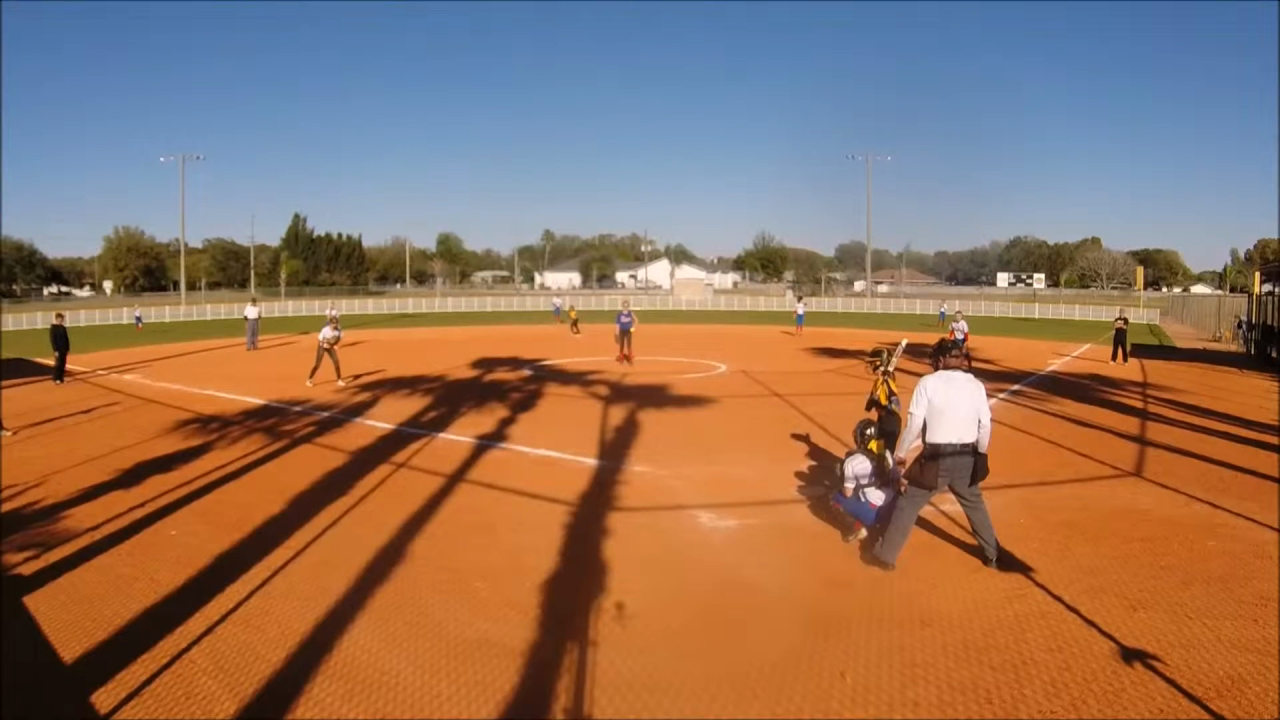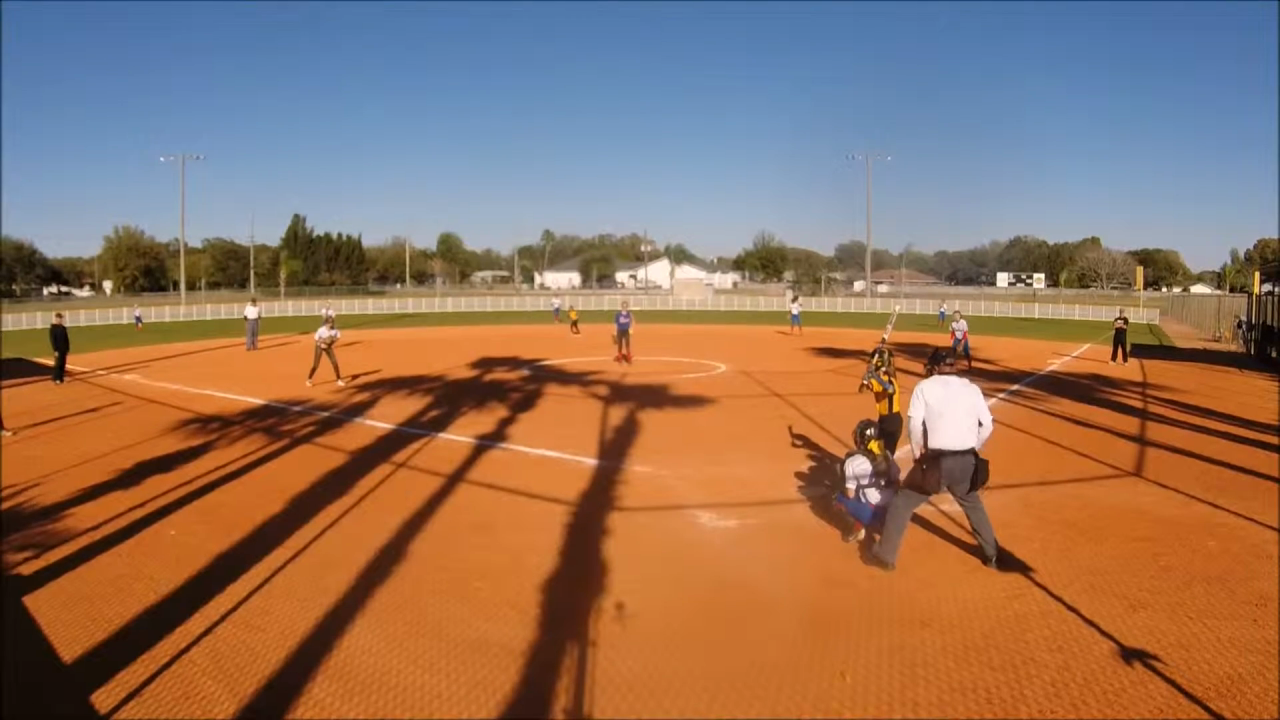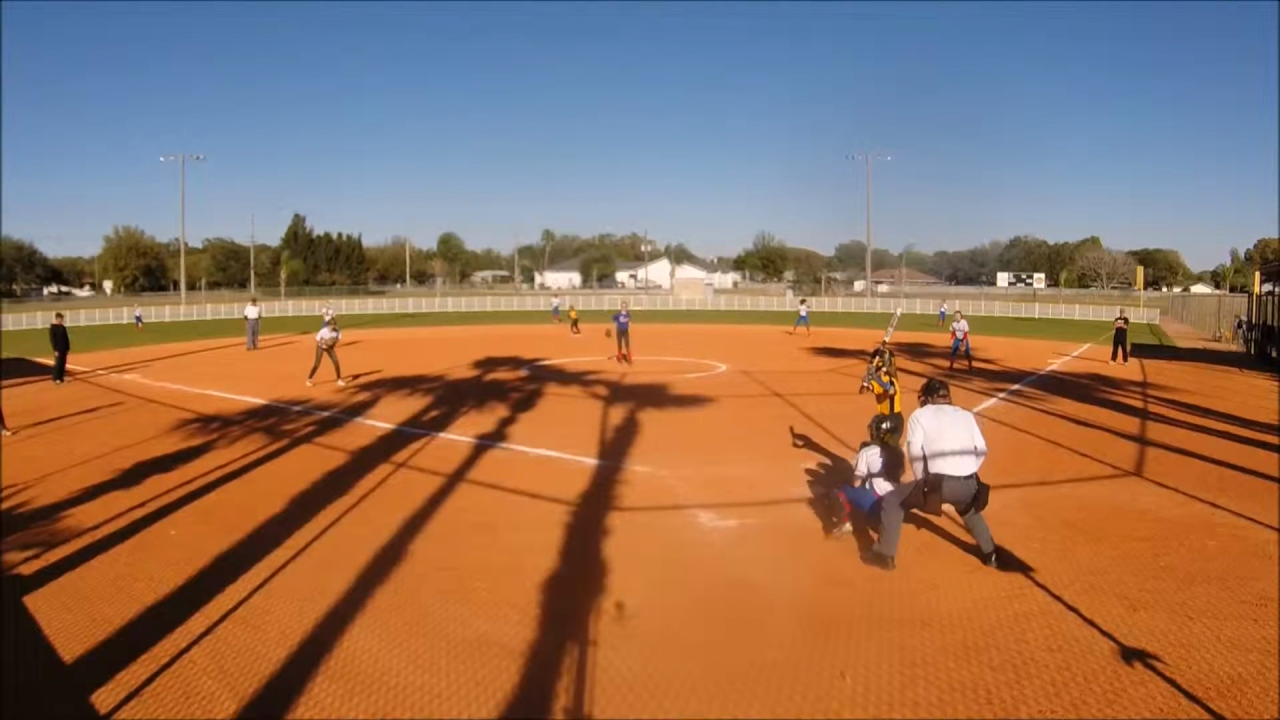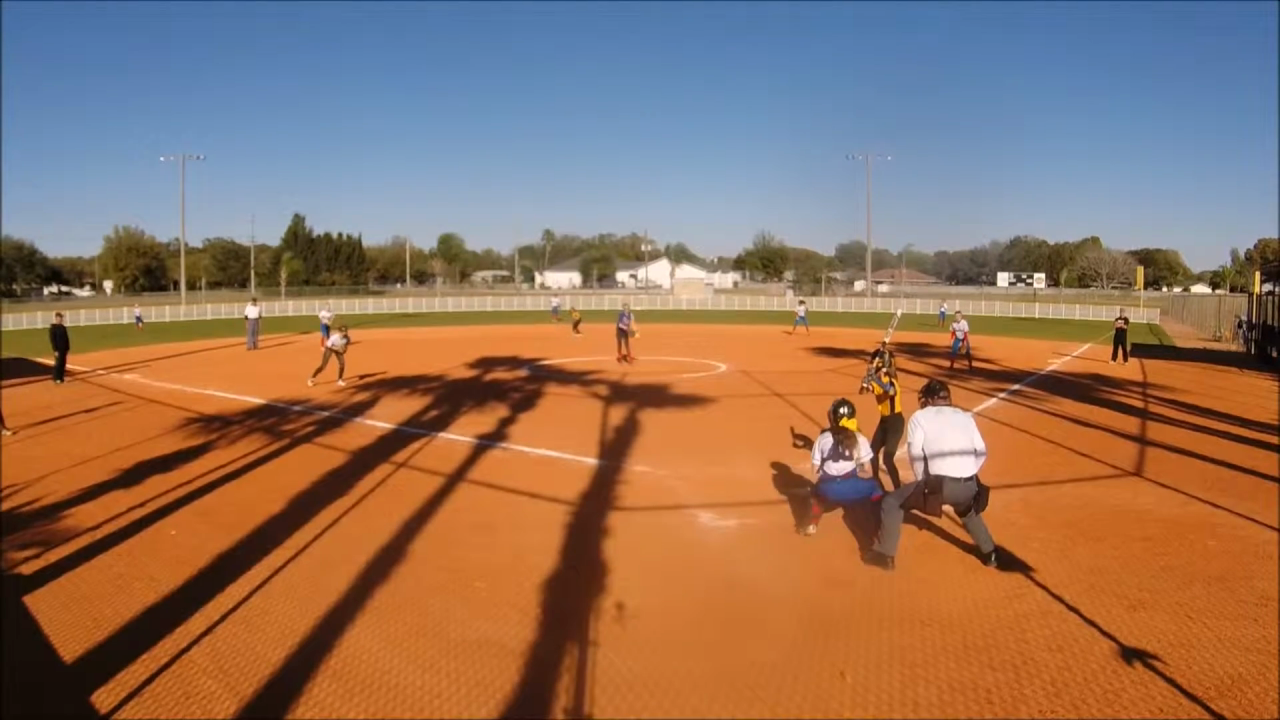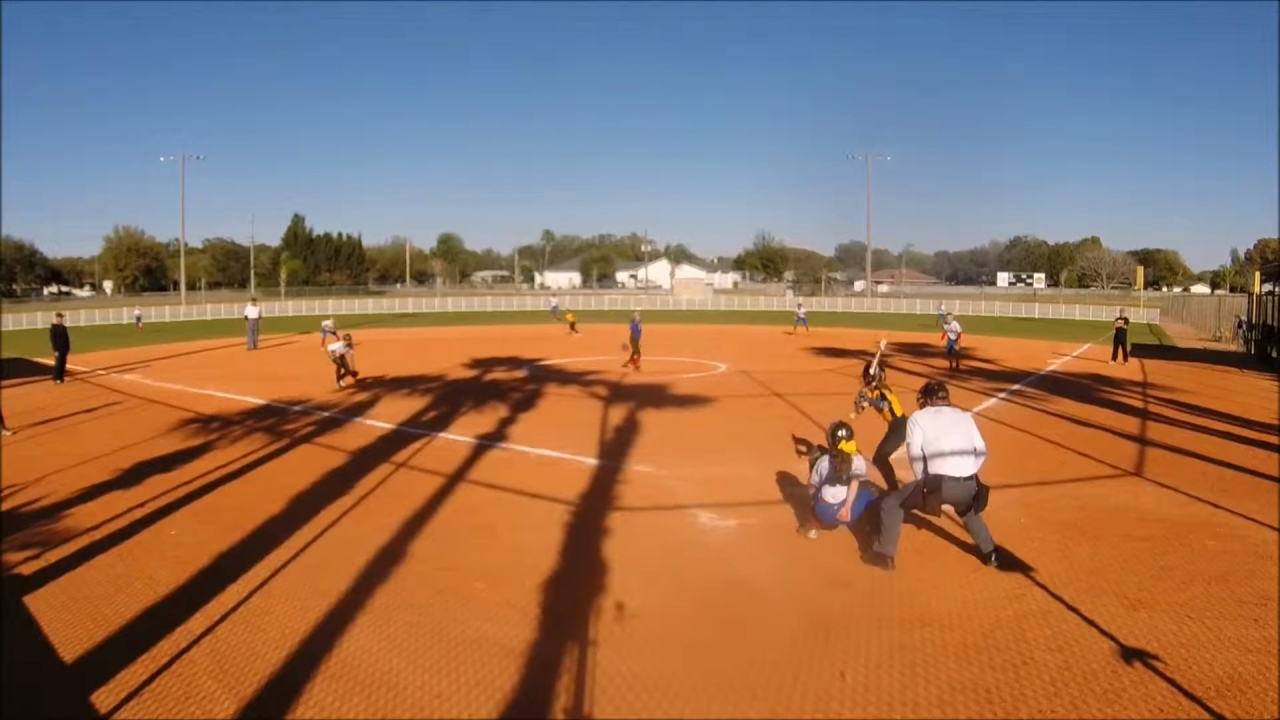
dt=0.7s
person 1, frame 1
left shoulder: (928, 382)
right shoulder: (976, 385)
left elbow: (914, 422)
right elbow: (985, 425)
left wrist: (900, 452)
right wrist: (979, 456)
left hip: (936, 456)
right hip: (966, 456)
left knee: (907, 504)
right knee: (975, 504)
left ankle: (884, 555)
right ankle: (993, 554)
person 1, frame 2
left shoulder: (925, 386)
right shoulder: (972, 389)
left elbow: (915, 424)
right elbow: (987, 425)
left wrist: (917, 452)
left hip: (938, 460)
right hip: (966, 461)
left knee: (901, 503)
right knee: (973, 504)
left ankle: (884, 556)
right ankle: (992, 554)
person 1, frame 3
left shoulder: (920, 415)
right shoulder: (966, 415)
left elbow: (915, 451)
right elbow: (982, 450)
left wrist: (921, 481)
left hip: (939, 483)
right hip: (969, 484)
left knee: (891, 501)
right knee: (969, 508)
left ankle: (884, 554)
right ankle: (990, 554)
person 1, frame 4
left shoulder: (920, 416)
right shoulder: (966, 417)
left elbow: (915, 452)
right elbow: (981, 452)
left wrist: (923, 481)
left hip: (939, 484)
right hip: (969, 486)
left knee: (891, 502)
right knee: (968, 510)
left ankle: (884, 555)
right ankle: (989, 554)
person 1, frame 5
left shoulder: (919, 417)
right shoulder: (965, 416)
left elbow: (915, 453)
right elbow: (981, 451)
left wrist: (923, 482)
left hip: (939, 483)
right hip: (968, 485)
left knee: (891, 503)
right knee: (968, 509)
left ankle: (884, 555)
right ankle: (989, 554)
